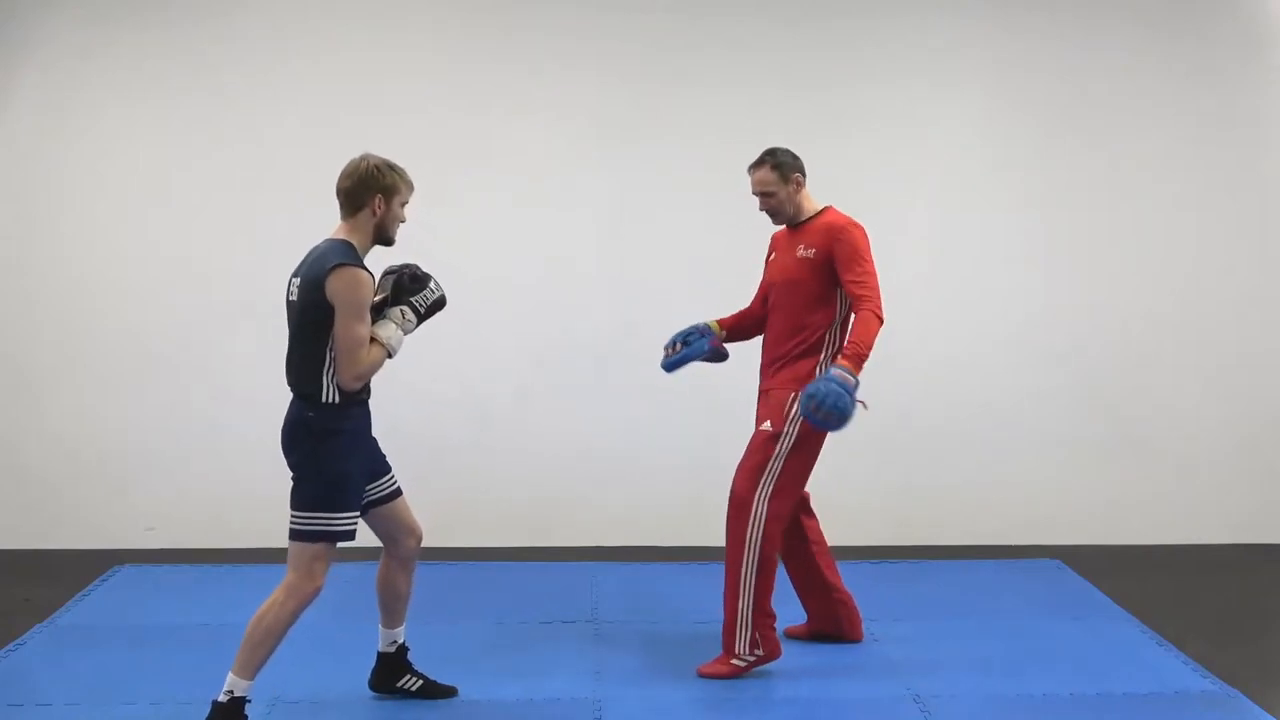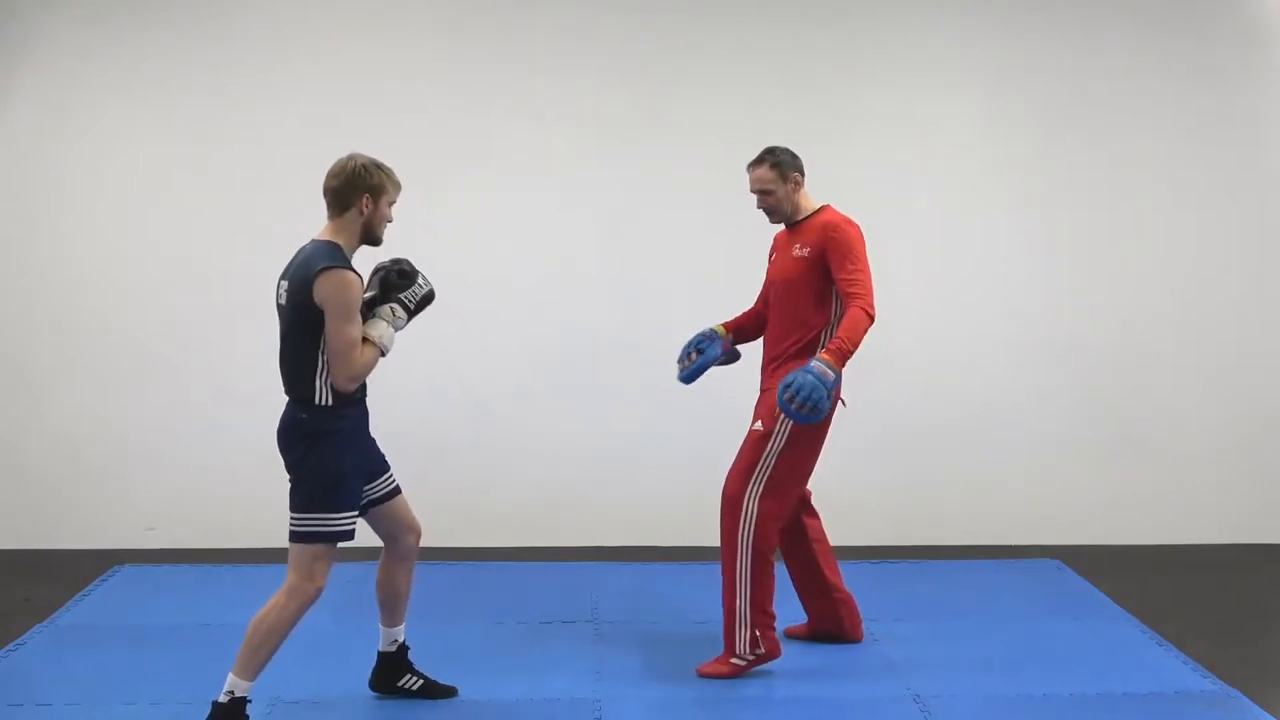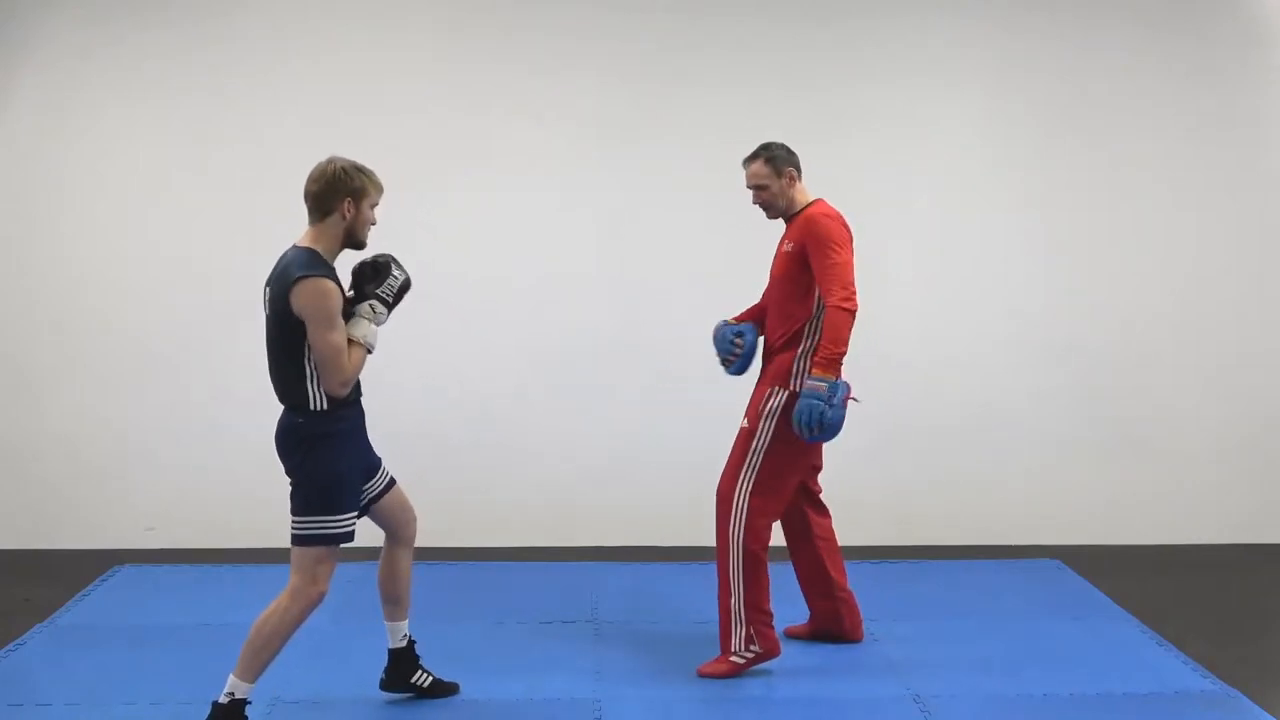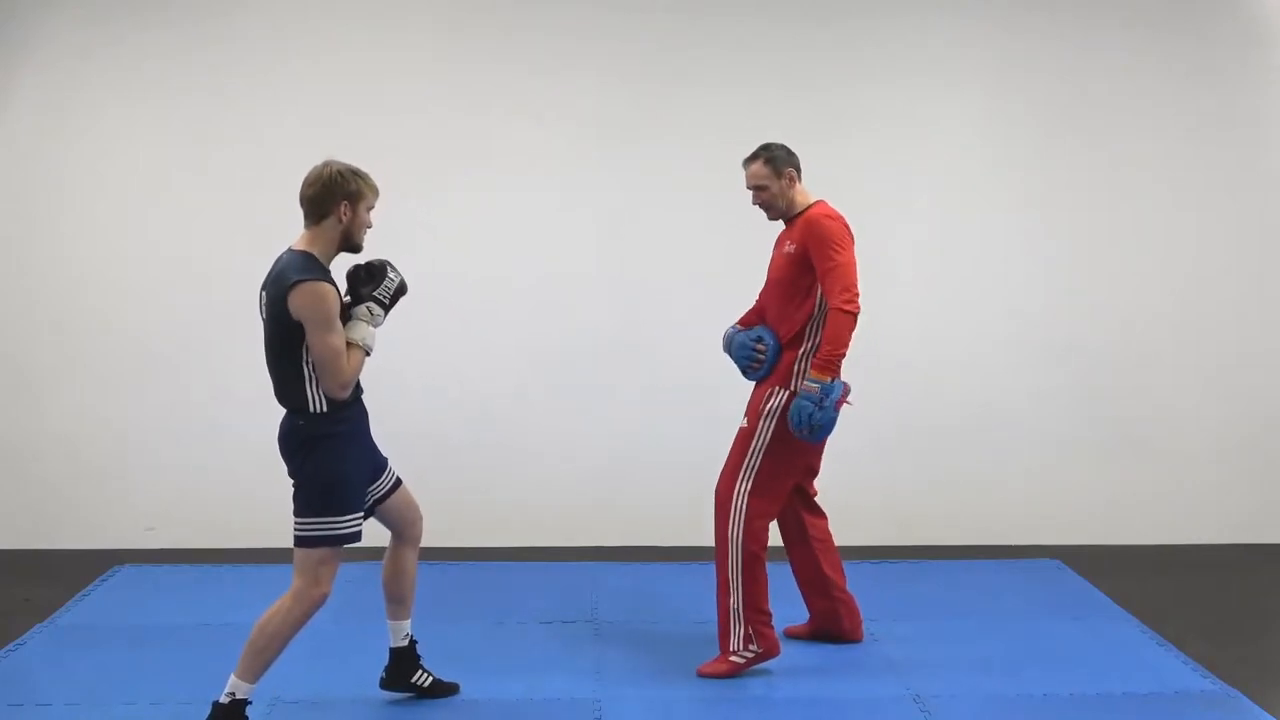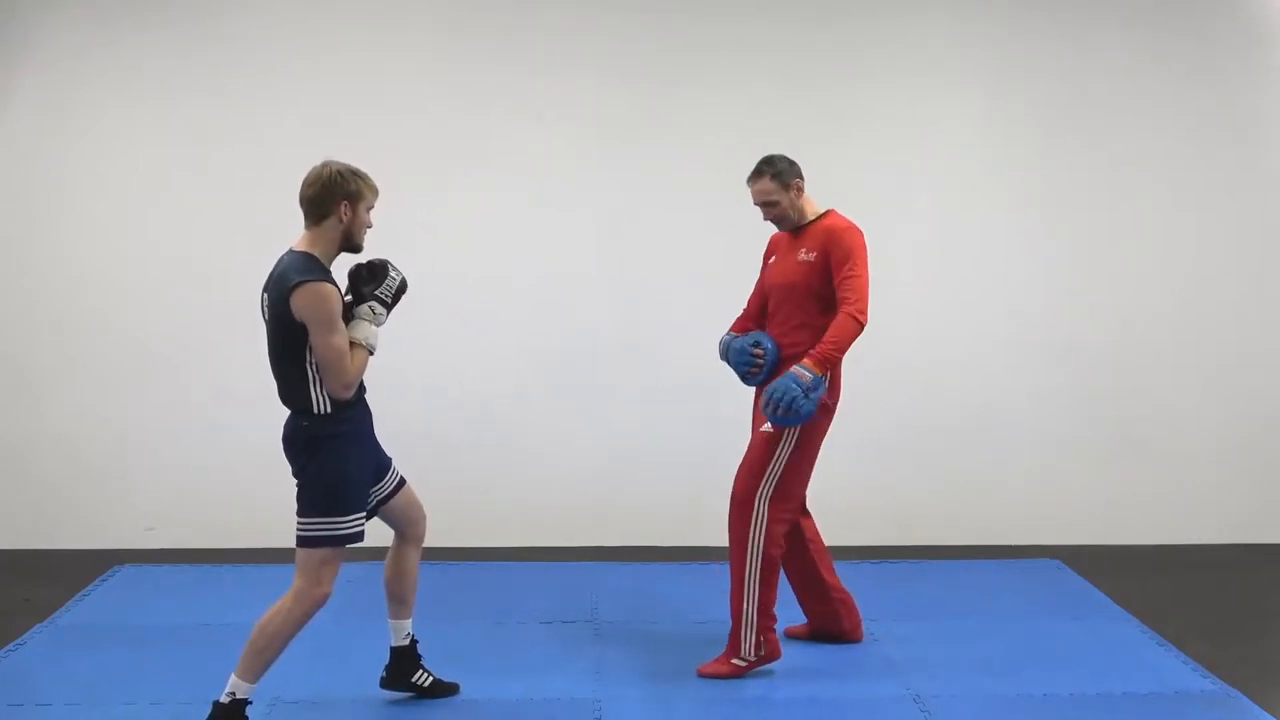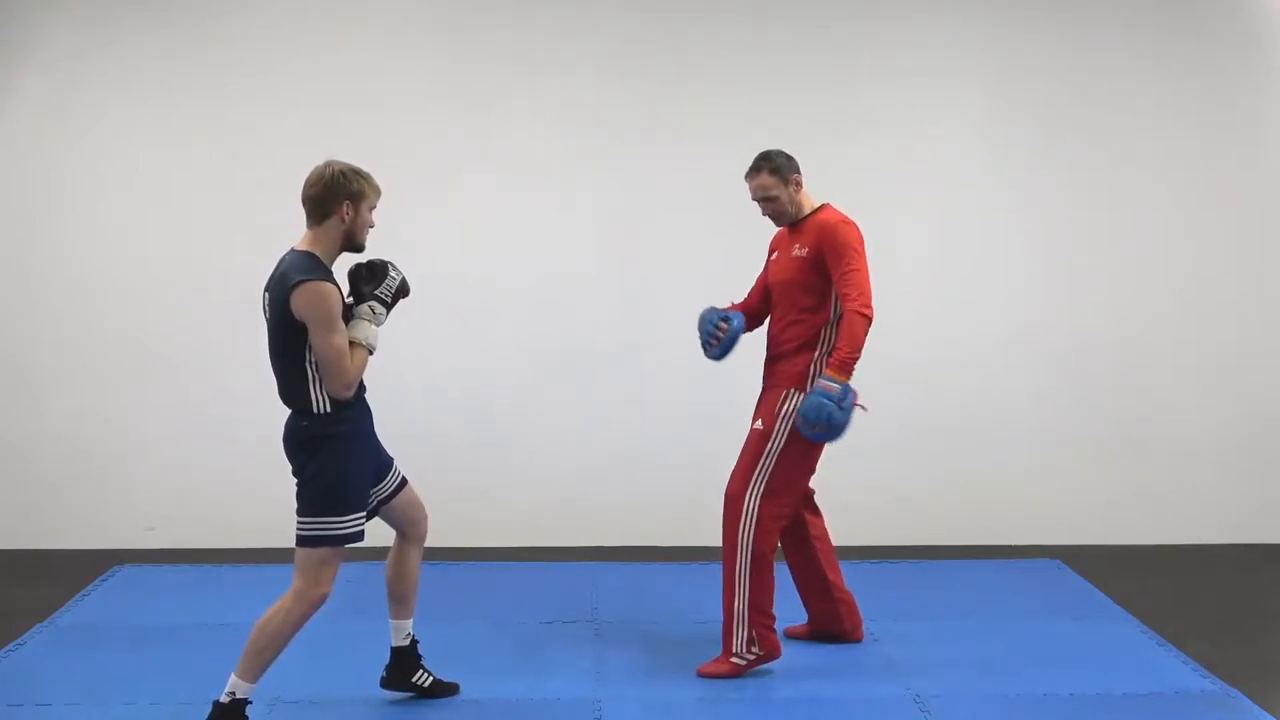
dt=0.2s
person 1, frame 1
left shoulder: (320, 259)
right shoulder: (349, 274)
right elbow: (352, 373)
left wrist: (383, 308)
right wrist: (401, 319)
left hip: (343, 429)
right hip: (326, 433)
left knee: (406, 540)
right knee: (305, 581)
left ankle: (392, 665)
person 1, frame 2
left shoulder: (310, 260)
right shoulder: (336, 275)
right elbow: (347, 373)
left wrist: (374, 304)
right wrist: (392, 315)
left hip: (341, 429)
right hip: (324, 434)
left knee: (405, 536)
right knee: (306, 583)
left ankle: (392, 666)
person 1, frame 3
left shoulder: (295, 265)
right shoulder: (314, 282)
right elbow: (339, 379)
left wrist: (357, 303)
right wrist: (372, 311)
left hip: (337, 432)
right hip: (320, 438)
left knee: (403, 525)
right knee: (309, 587)
left ankle: (401, 663)
person 1, frame 4
left shoulder: (291, 268)
right shoulder: (311, 286)
right elbow: (338, 381)
left wrist: (354, 305)
right wrist: (368, 313)
left hip: (341, 433)
right hip: (323, 440)
left knee: (408, 525)
right knee: (311, 588)
left ankle: (401, 662)
person 1, frame 5
left shoulder: (293, 269)
right shoulder: (313, 287)
right elbow: (342, 381)
left wrist: (356, 305)
right wrist: (370, 313)
left hip: (345, 433)
right hip: (328, 441)
left knee: (412, 524)
right knee: (313, 589)
left ankle: (402, 662)
person 1, frame 6
left shoulder: (296, 268)
right shoulder: (313, 286)
right elbow: (343, 381)
left wrist: (360, 307)
right wrist: (371, 312)
left hip: (347, 434)
right hip: (328, 441)
left knee: (414, 525)
right knee: (312, 589)
left ankle: (403, 662)
person 2, frame 1
left shoulder: (840, 231)
right shoulder: (780, 241)
left elbow: (868, 307)
right elbow: (762, 313)
left wrist: (846, 367)
right wrist: (714, 331)
left hip: (808, 390)
right hip: (776, 386)
left knee: (753, 498)
right knee: (785, 503)
left ankle: (750, 643)
right ankle: (835, 617)
person 2, frame 2
left shoulder: (836, 230)
right shoulder: (784, 239)
left elbow: (861, 306)
left wrist: (828, 363)
right wrist: (722, 334)
left hip: (803, 388)
right hip: (783, 385)
left knee: (747, 500)
right knee: (788, 502)
left ankle: (750, 642)
right ankle: (835, 617)
person 2, frame 3
left shoulder: (821, 223)
right shoulder: (794, 229)
left elbow: (841, 303)
left wrist: (823, 374)
right wrist: (735, 327)
left hip: (795, 385)
right hip: (792, 382)
left knee: (742, 500)
right knee: (798, 499)
left ankle: (749, 640)
right ankle: (837, 618)
person 2, frame 4
left shoulder: (824, 224)
right shoulder: (787, 232)
left elbow: (843, 304)
left wrist: (819, 377)
right wrist: (740, 333)
left hip: (797, 388)
right hip: (780, 383)
left knee: (739, 497)
right knee: (792, 500)
left ankle: (747, 640)
right ankle: (836, 617)
person 2, frame 5
left shoulder: (840, 235)
right shoulder: (777, 245)
left elbow: (852, 312)
right elbow: (757, 311)
left wrist: (811, 367)
right wrist: (736, 339)
left hip: (802, 392)
right hip: (777, 388)
left knee: (754, 503)
right knee: (781, 505)
left ankle: (751, 644)
right ankle: (835, 617)
person 2, frame 6
left shoulder: (834, 229)
right shoulder: (783, 240)
left elbow: (858, 308)
right elbow: (758, 304)
left wrist: (835, 376)
right wrist: (727, 319)
left hip: (806, 388)
right hip: (785, 384)
left knee: (750, 502)
right knee: (790, 502)
left ankle: (749, 642)
right ankle: (836, 618)
